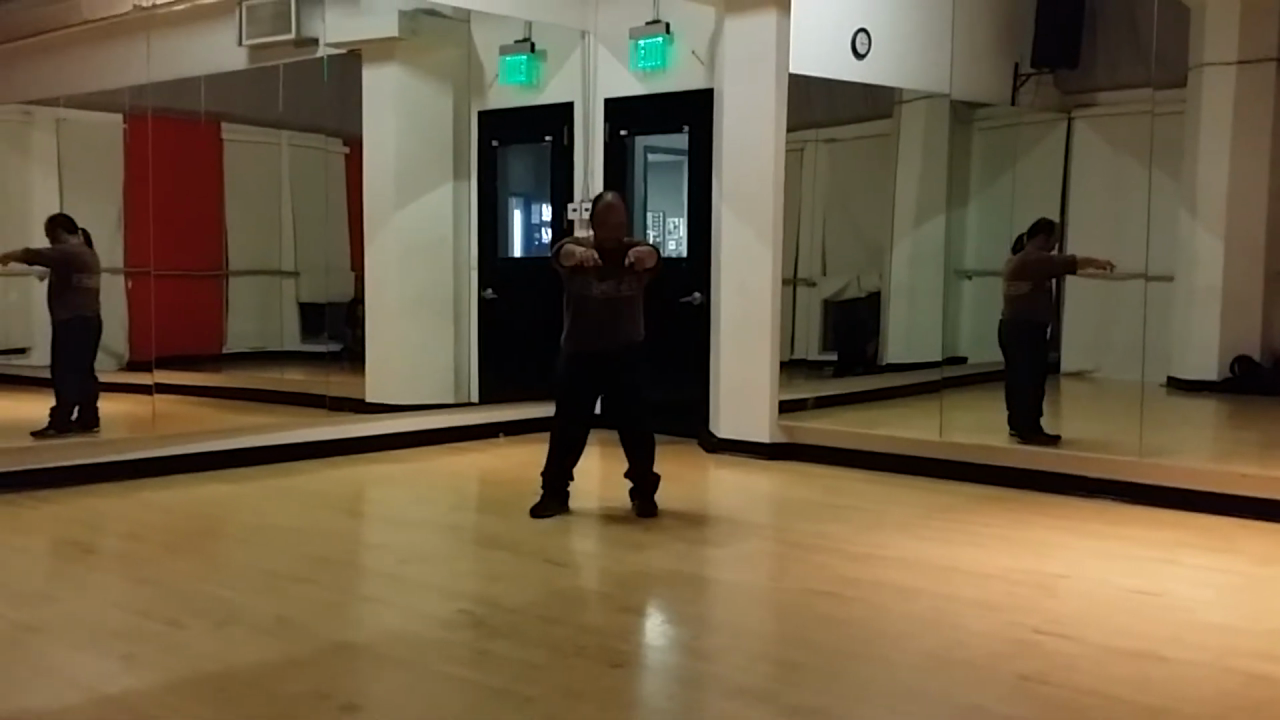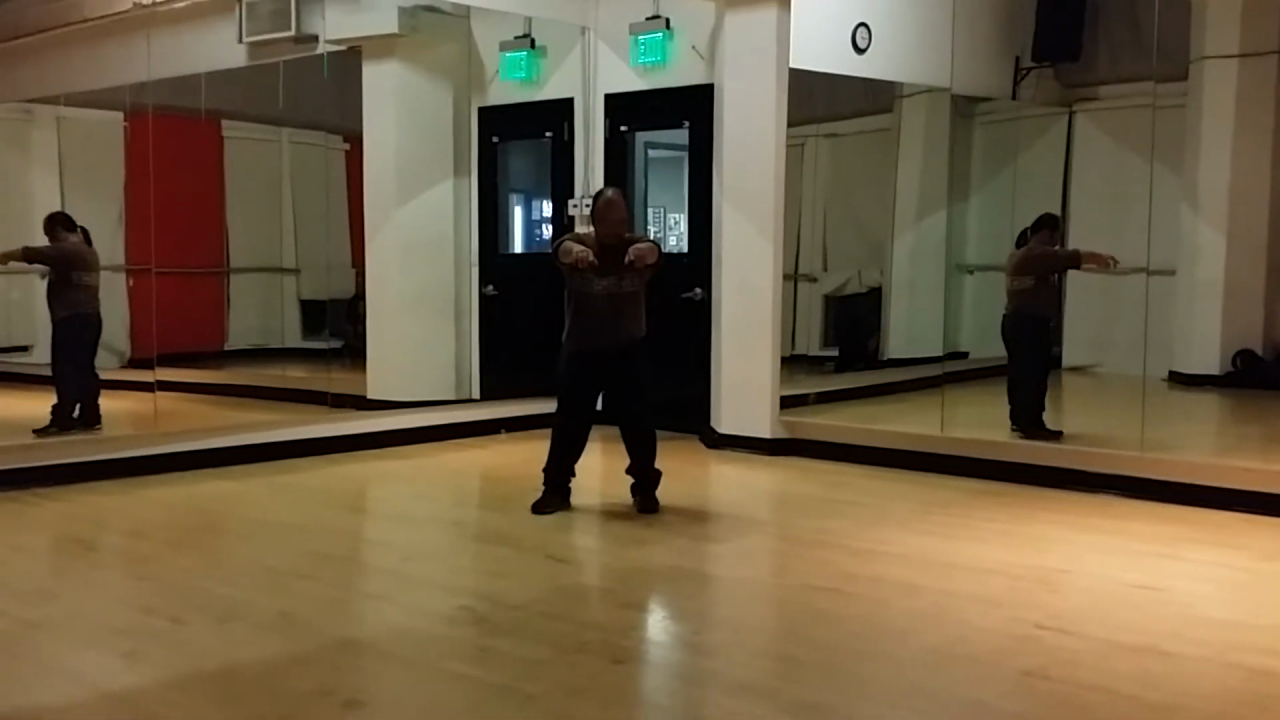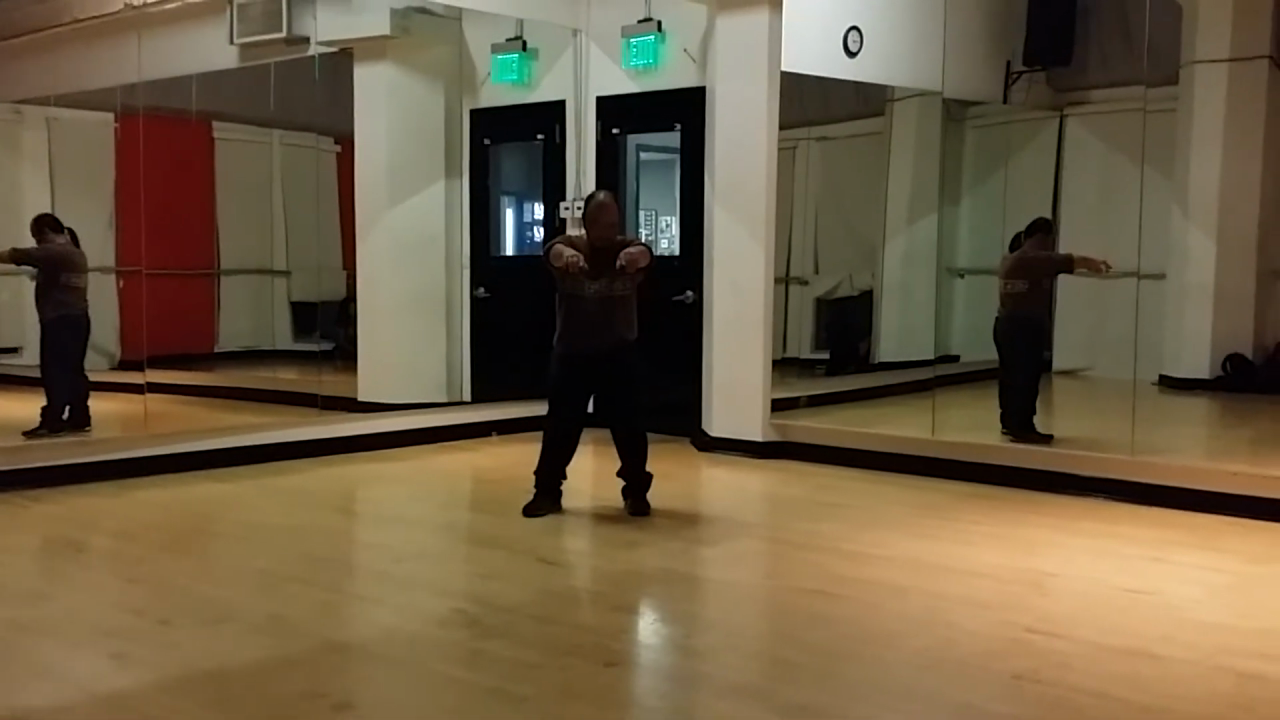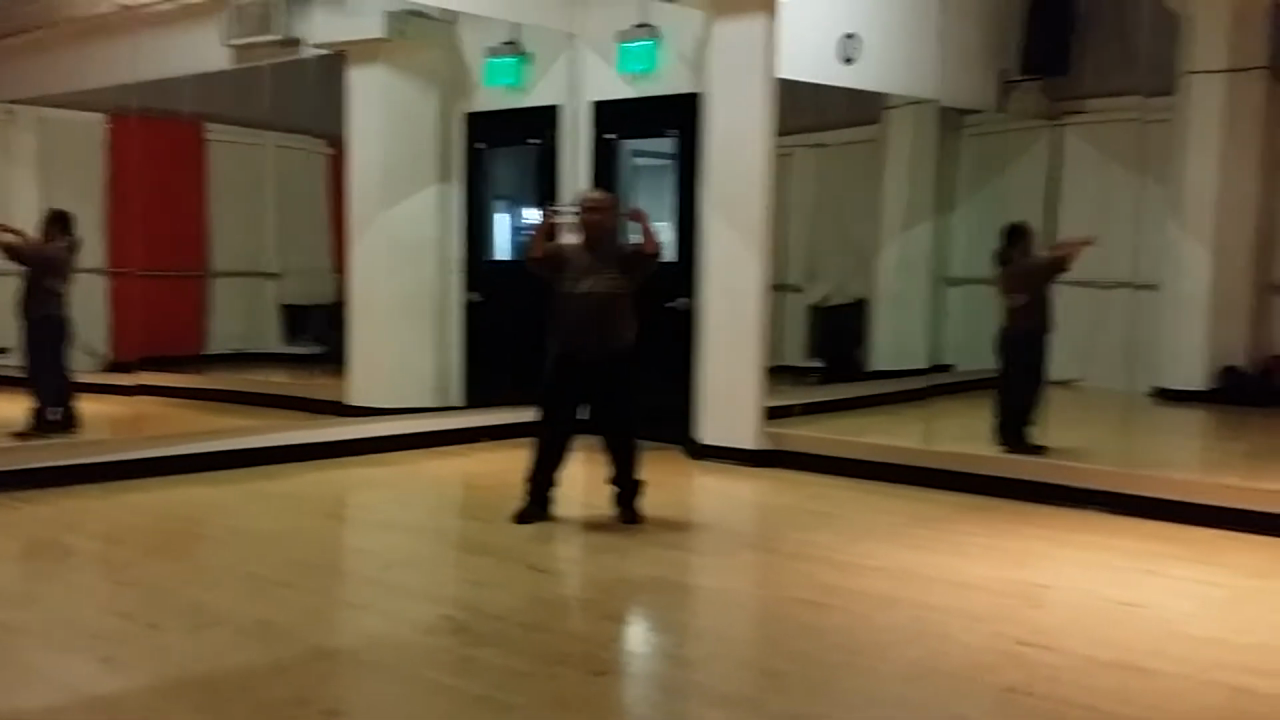
dt=0.5s
person 1, frame 1
left shoulder: (635, 252)
right shoulder: (575, 251)
left elbow: (652, 257)
right elbow: (562, 253)
left wrist: (642, 255)
right wrist: (578, 252)
left hip: (625, 356)
right hip: (579, 355)
left knee: (636, 427)
right knee: (567, 426)
left ankle: (644, 492)
right ankle: (554, 493)
person 1, frame 2
left shoulder: (636, 248)
right shoulder: (578, 245)
left elbow: (654, 252)
right elbow: (561, 249)
left wrist: (643, 251)
right wrist: (576, 250)
left hip: (627, 352)
right hip: (580, 352)
left knee: (638, 423)
right knee: (569, 423)
left ankle: (645, 488)
right ankle: (556, 489)
person 1, frame 3
left shoulder: (628, 249)
right shoulder: (569, 247)
left elbow: (645, 255)
right elbow: (552, 252)
left wrist: (634, 255)
right wrist: (567, 254)
left hip: (619, 356)
right hip: (571, 355)
left knee: (629, 426)
right knee: (560, 426)
left ankle: (636, 491)
right ankle: (547, 491)
person 1, frame 4
left shoulder: (625, 256)
right shoulder: (562, 255)
left elbow: (651, 255)
right elbow: (535, 258)
left wrist: (643, 225)
right wrist: (543, 228)
left hip: (613, 362)
right hip: (565, 361)
left knee: (620, 432)
right knee: (553, 432)
left ankle: (627, 498)
right ankle: (537, 498)
person 2, frame 1
left shoulder: (1016, 260)
right shoulder: (1036, 260)
left elbow: (1060, 265)
right elbow: (1071, 263)
right wrist: (1098, 262)
left hip: (1011, 327)
right hip: (1028, 329)
left knee: (1017, 377)
right knee: (1032, 379)
left ankle: (1017, 424)
right ankle: (1029, 430)
person 2, frame 2
left shoulder: (1018, 255)
right shoulder: (1041, 254)
left elbow: (1065, 260)
right elbow: (1078, 257)
left wrist: (1096, 260)
right wrist: (1103, 257)
left hip: (1014, 321)
right hip: (1032, 324)
left knee: (1019, 372)
right knee: (1035, 373)
left ankle: (1019, 419)
right ankle: (1031, 425)
person 2, frame 3
left shoulder: (1011, 259)
right shoulder: (1035, 258)
left elbow: (1058, 263)
right elbow: (1073, 261)
left wrist: (1088, 265)
right wrist: (1097, 263)
left hip: (1006, 324)
right hip: (1025, 327)
left knee: (1011, 376)
right knee: (1026, 377)
left ankle: (1010, 422)
right ankle: (1022, 428)
person 2, frame 4
left shoulder: (1009, 268)
right shoulder: (1027, 268)
right elbow: (1063, 261)
left wrist: (1060, 247)
right wrist: (1078, 244)
left hip: (1011, 334)
right hip: (1027, 336)
left knee: (1011, 385)
right knee: (1023, 387)
left ankle: (1007, 432)
right ankle: (1015, 438)
person 3, frame 1
left shoulder: (67, 252)
right shoulder: (88, 253)
left elbow: (31, 255)
right elbow: (42, 257)
left hip: (72, 323)
right hip: (89, 321)
left knee: (65, 373)
right knee: (83, 372)
left ankle: (60, 423)
right ankle: (88, 420)
person 3, frame 2
left shoulder: (66, 250)
right shoulder: (87, 251)
left elbow: (30, 254)
right elbow: (42, 256)
left hip: (72, 320)
right hip: (89, 318)
left knee: (66, 370)
right knee: (84, 369)
left ankle: (63, 420)
right ankle: (90, 417)
person 3, frame 3
left shoulder: (54, 252)
right shoulder: (75, 252)
right elbow: (30, 257)
left hip: (60, 321)
right hip: (77, 319)
left knee: (55, 372)
right knee: (73, 371)
left ankle: (53, 422)
right ankle: (79, 419)
person 3, frame 4
left shoulder: (49, 254)
right shoulder: (61, 252)
right elbow: (35, 246)
left hip: (42, 322)
right hip: (54, 320)
left knee: (42, 372)
right knee: (53, 371)
left ankle: (45, 422)
right ankle: (65, 419)
